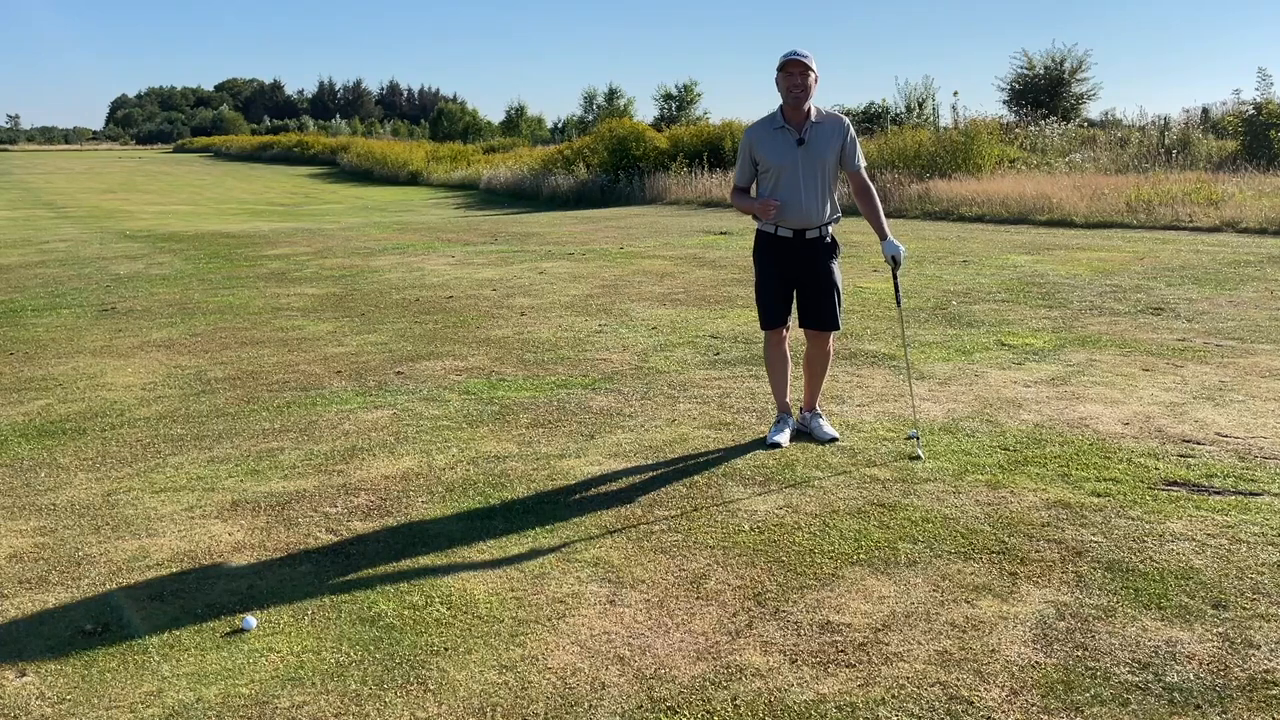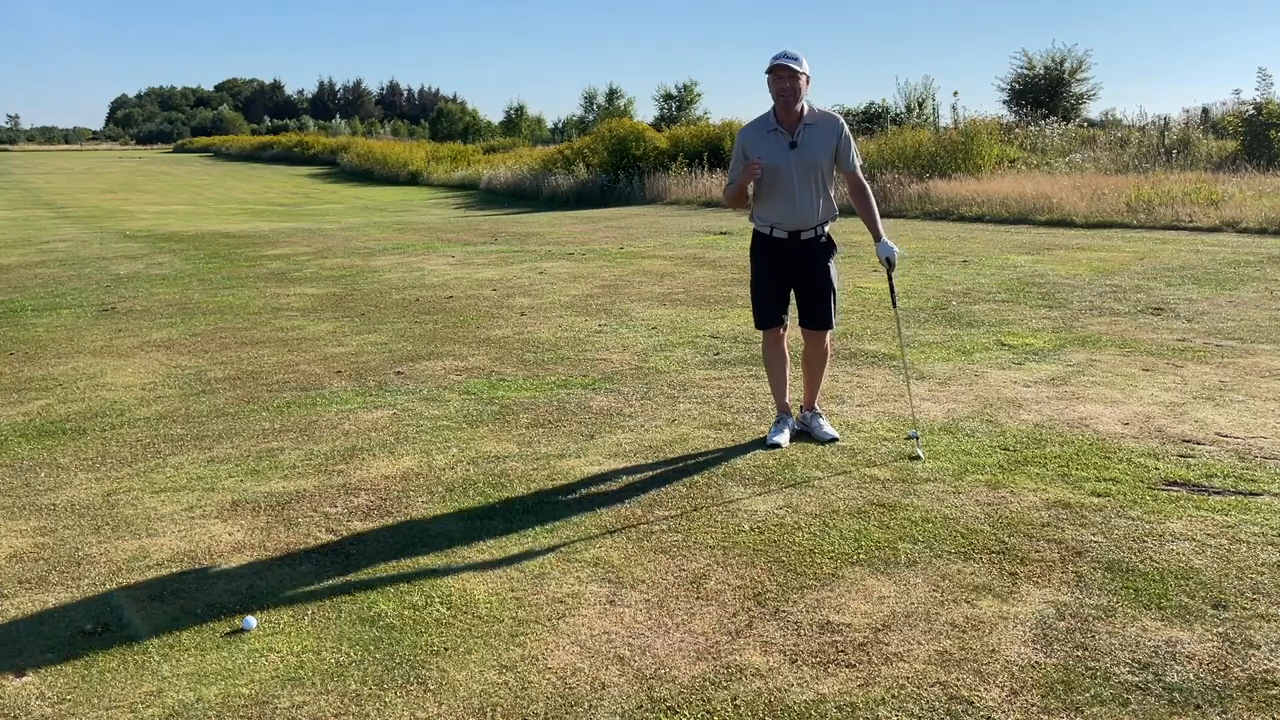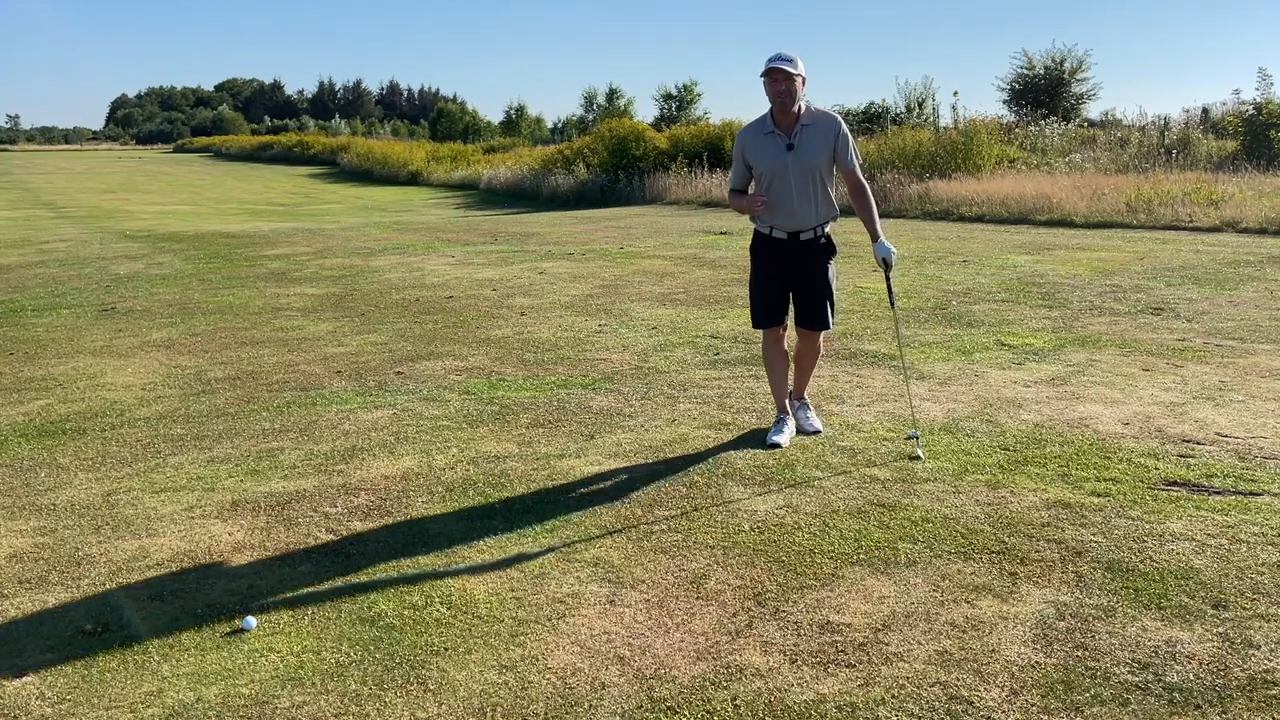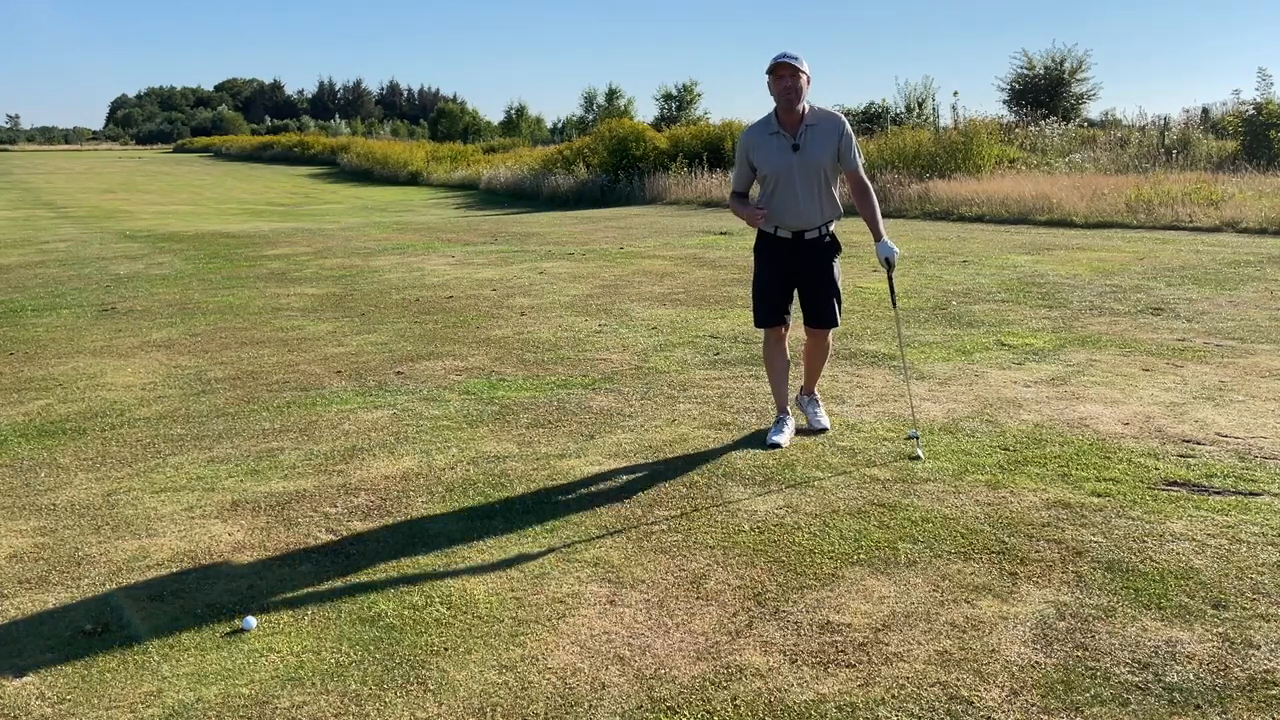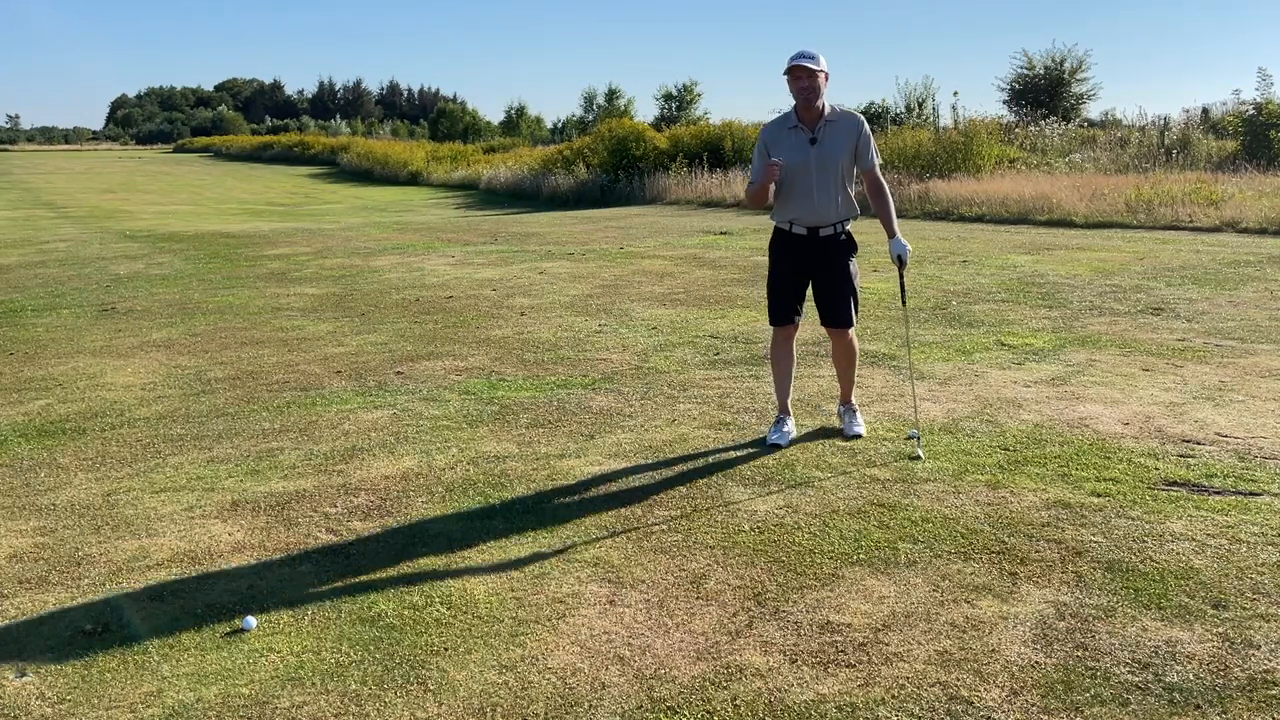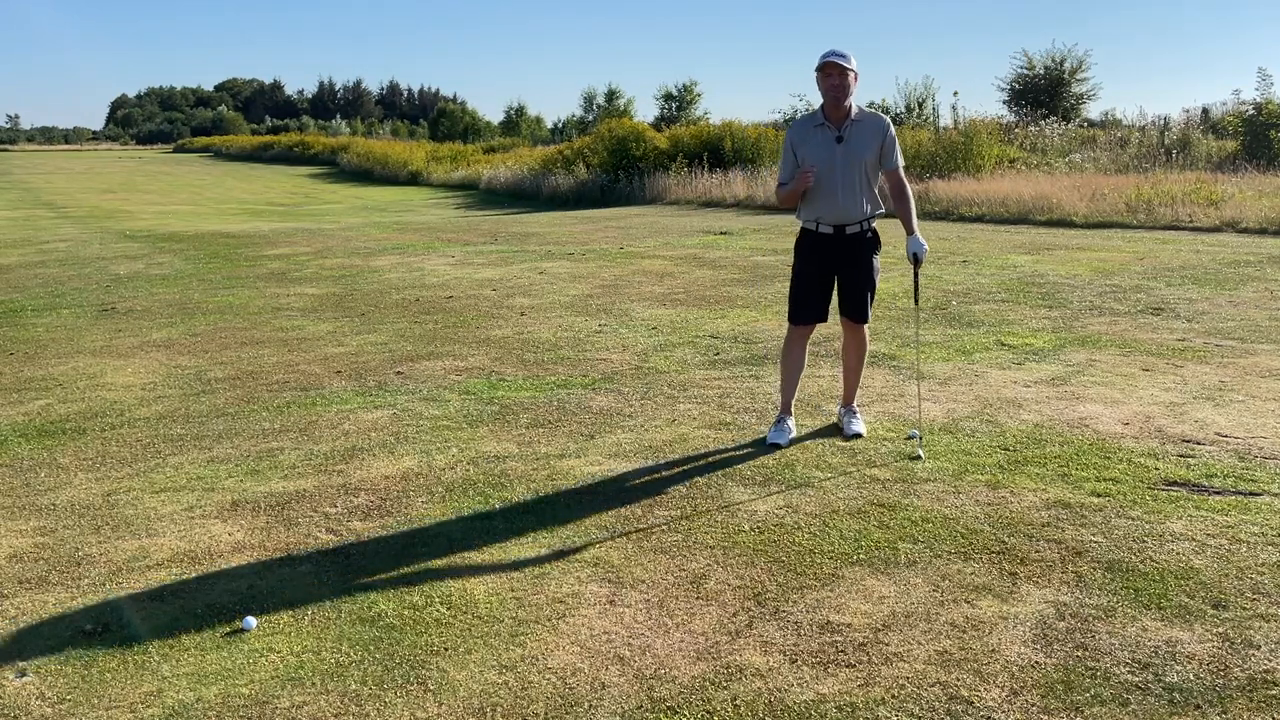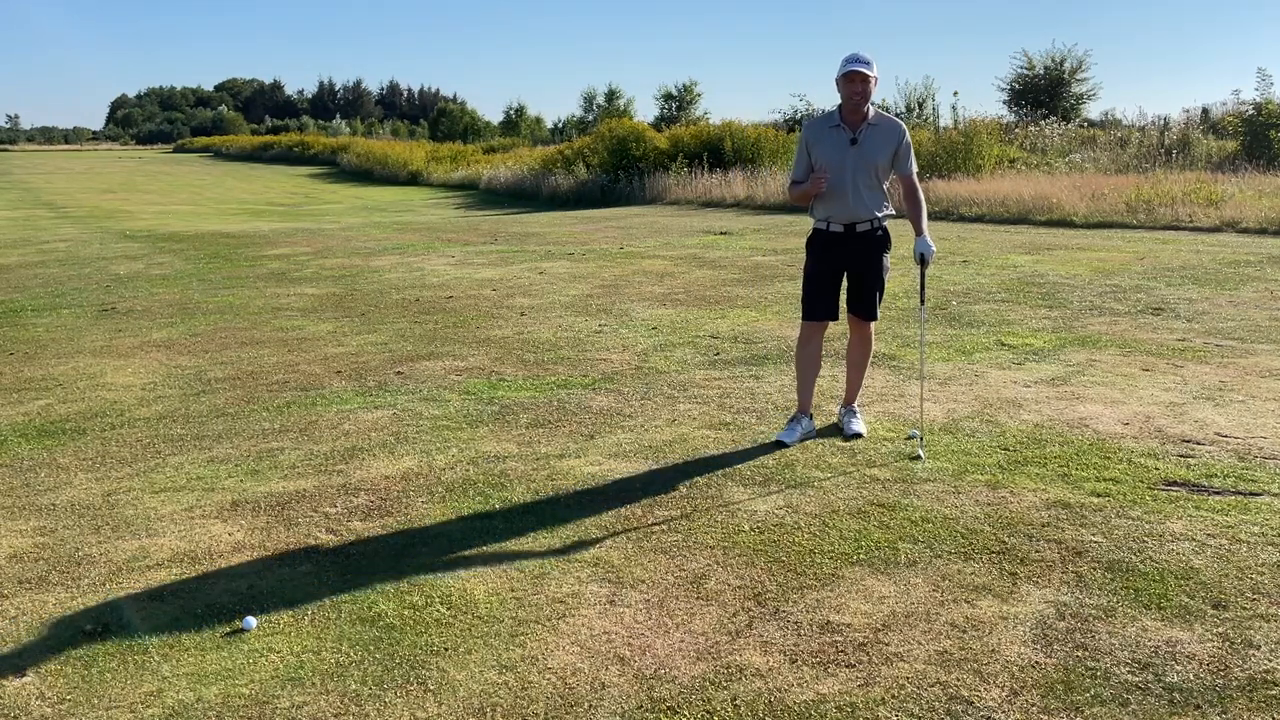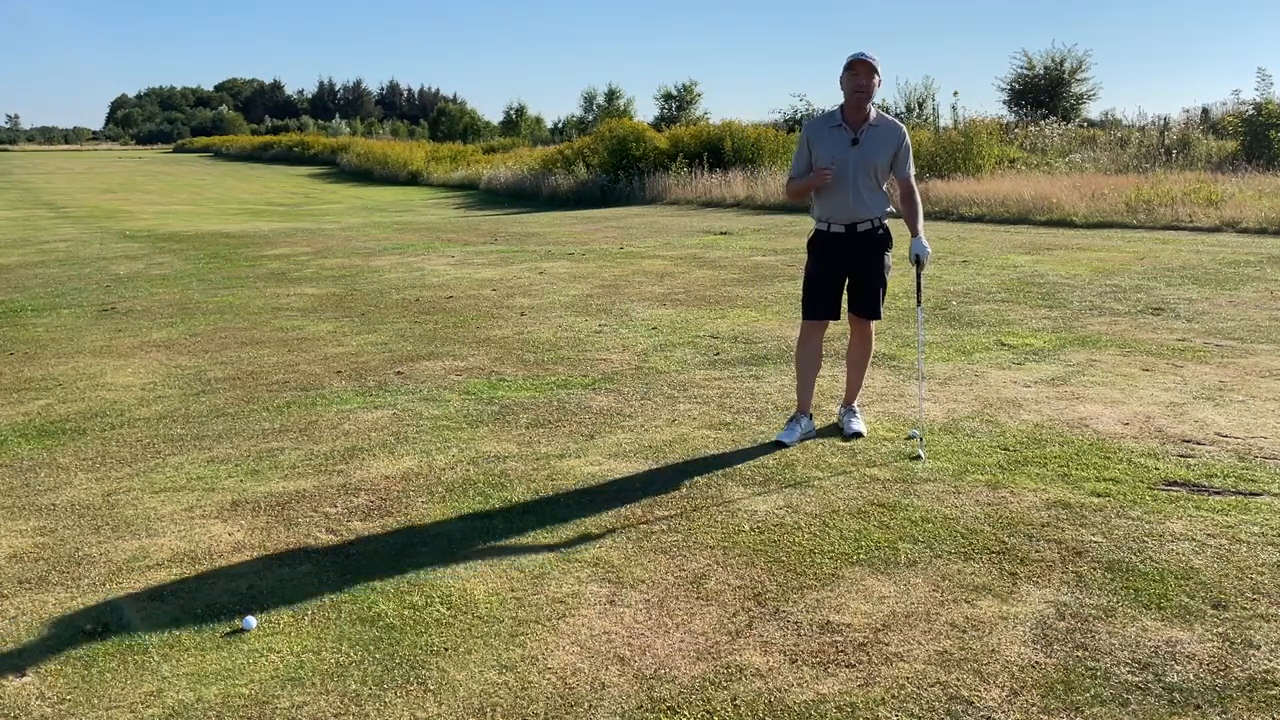
dt=0.4s
person 1, frame 1
left shoulder: (838, 127)
right shoulder: (756, 134)
left elbow: (861, 185)
right elbow: (738, 193)
left wrist: (886, 238)
right wrist: (753, 205)
left hip: (819, 244)
right hip: (773, 245)
left knee: (821, 334)
right knee: (775, 332)
left ankle: (811, 411)
right ankle: (784, 416)
person 1, frame 2
left shoulder: (833, 127)
right shoulder: (750, 135)
left elbow: (856, 184)
right elbow: (731, 199)
left wrist: (880, 239)
right wrist: (743, 181)
left hip: (815, 244)
right hip: (769, 245)
left knee: (818, 333)
right knee: (773, 332)
left ankle: (811, 411)
right ankle: (784, 416)
person 1, frame 3
left shoulder: (831, 126)
right shoulder: (748, 137)
left elbow: (856, 184)
right elbow: (734, 192)
left wrist: (877, 239)
right wrist: (746, 203)
left hip: (815, 244)
right hip: (769, 245)
left knee: (811, 332)
right knee: (773, 332)
left ankle: (800, 397)
right ankle: (784, 416)
person 1, frame 4
left shoulder: (835, 126)
right shoulder: (753, 137)
left elbow: (858, 184)
right elbow: (738, 195)
left wrist: (880, 239)
right wrist: (747, 212)
left hip: (819, 242)
right hip: (773, 244)
left knee: (820, 330)
right knee: (774, 331)
left ankle: (809, 394)
right ankle: (783, 415)
person 1, frame 5
left shoulder: (853, 125)
right shoulder: (771, 133)
left elbow: (874, 184)
right elbow: (754, 201)
left wrist: (894, 236)
right wrist: (766, 181)
left hip: (835, 241)
right hip: (789, 242)
left knee: (841, 330)
right knee: (784, 330)
left ankle: (848, 405)
right ankle: (784, 416)
person 1, frame 6
left shoulder: (879, 126)
right shoulder: (798, 131)
left elbow: (897, 183)
right elbow: (782, 198)
left wrist: (913, 234)
right wrist: (797, 186)
left hip: (860, 239)
right hip: (814, 239)
left knee: (855, 326)
right knee: (799, 328)
left ankle: (849, 407)
right ankle: (786, 416)
person 1, frame 7
left shoulder: (893, 130)
right shoulder: (813, 130)
left elbow: (910, 187)
right elbow: (794, 193)
left wrist: (922, 235)
right wrist: (809, 187)
left hip: (870, 238)
right hip: (825, 238)
left knee: (862, 325)
right knee: (812, 327)
left ankle: (850, 407)
right ankle: (803, 416)
person 1, frame 8
left shoulder: (894, 132)
right shoulder: (815, 129)
left elbow: (907, 189)
right elbow: (792, 191)
left wrist: (917, 236)
right wrist: (811, 180)
left hip: (872, 238)
right hip: (827, 238)
left knee: (863, 324)
right knee: (812, 325)
left ankle: (850, 407)
right ankle: (802, 416)
